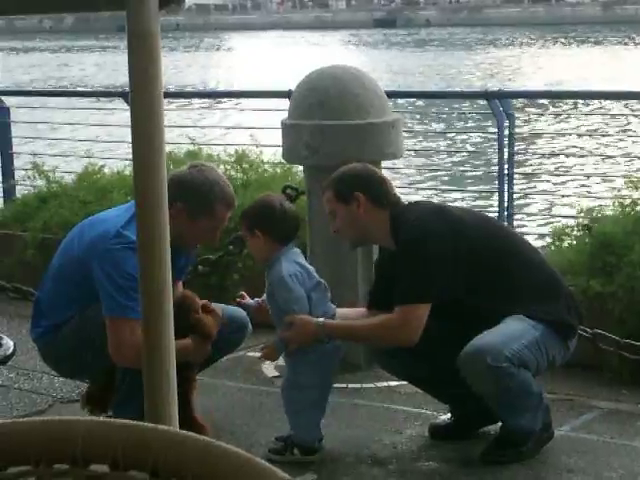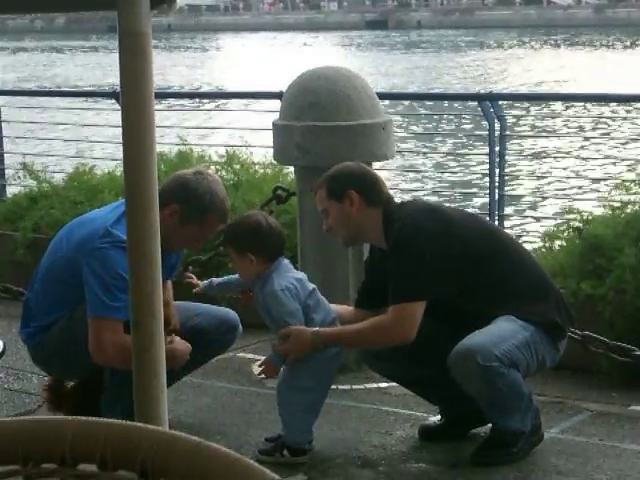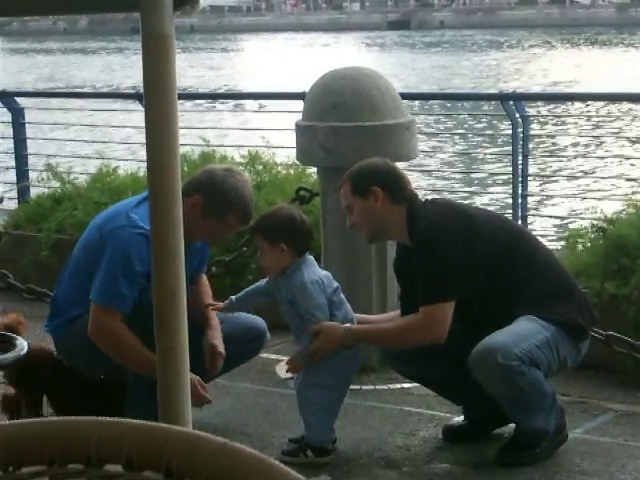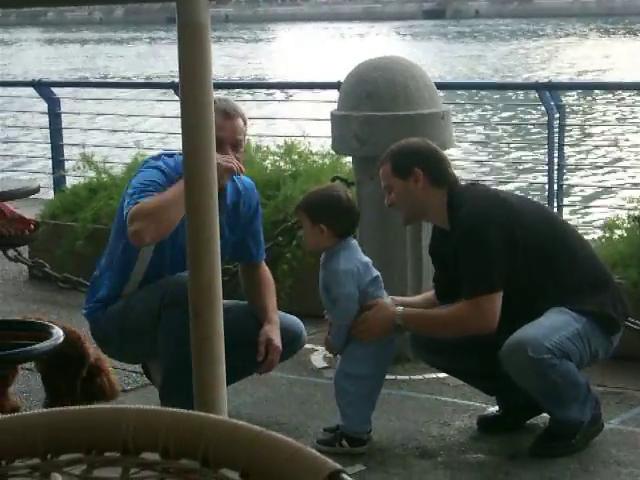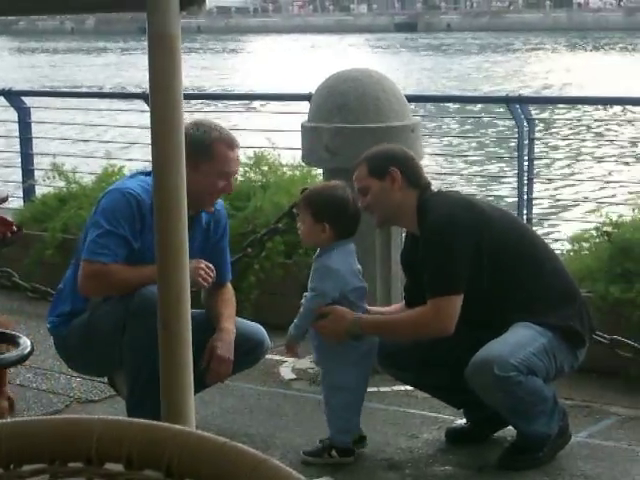
dt=1s
person 1, frame 1
left shoulder: (423, 230)
right shoulder: (397, 243)
left elbow: (406, 329)
right elbow: (376, 315)
left wrist: (321, 329)
right wrist: (309, 313)
left hip: (543, 320)
right hip: (486, 318)
left knee: (482, 357)
right knee: (387, 344)
left ankle: (530, 424)
right ankle: (474, 407)
person 1, frame 2
left shoulder: (415, 229)
right shoulder: (386, 245)
left elbow: (401, 328)
right elbow: (364, 315)
left wrist: (317, 338)
left hip: (534, 321)
right hip: (474, 321)
left knee: (473, 356)
right knee: (376, 344)
left ankle: (521, 425)
right ankle: (464, 408)
person 1, frame 3
left shoulder: (439, 228)
right shoulder: (412, 244)
left elbow: (433, 328)
right elbow: (414, 318)
left wrist: (348, 335)
right wrist: (349, 320)
left hip: (556, 321)
right hip: (496, 322)
left knee: (493, 356)
right knee: (399, 346)
left ankle: (545, 424)
right ankle: (487, 407)
person 1, frame 4
left shoulder: (480, 215)
right shoulder: (447, 229)
left elbow: (482, 317)
right elbow: (447, 300)
left wrist: (397, 318)
right wrist: (388, 304)
left hip: (587, 312)
right hip: (529, 311)
left knee: (525, 349)
right knee: (427, 339)
left ankle: (580, 414)
right ankle: (520, 398)
person 1, frame 5
left shoulder: (449, 218)
right shoulder: (419, 236)
left elbow: (441, 320)
right elbow: (419, 308)
left wrist: (356, 325)
right wrist: (361, 312)
left hip: (551, 326)
right hip: (493, 323)
left knee: (491, 367)
right knee: (394, 351)
left ankle: (548, 426)
right ankle: (487, 411)
person 2, frame 1
left shoulder: (179, 231)
right shoulder: (123, 246)
left elbow: (173, 285)
right elbow: (125, 350)
right wrist: (189, 348)
left hip: (121, 320)
left knee: (235, 324)
right ankle: (129, 419)
person 2, frame 2
left shoulder: (165, 228)
right shoulder: (111, 246)
left elbow: (163, 282)
right elbow: (105, 348)
left wrist: (169, 335)
right wrist: (171, 354)
left hip: (109, 318)
left knee: (225, 325)
left ankle: (130, 389)
right ankle: (120, 419)
person 2, frame 3
left shoulder: (195, 222)
right shoulder: (133, 232)
left elbow: (195, 279)
right elbow: (103, 329)
left wrist: (212, 328)
left hip: (146, 325)
left knee: (252, 332)
left ankle: (148, 389)
right ankle: (144, 420)
person 2, frame 4
left shoulder: (243, 191)
right shoulder: (157, 173)
left elbow: (254, 267)
right elbow: (140, 232)
left wrist: (271, 323)
left hip: (185, 315)
right hip: (118, 317)
left knee: (290, 333)
right knee: (188, 286)
left ankle: (191, 380)
right ankle: (178, 409)
person 2, frame 5
left shoulder: (214, 213)
right shoulder: (129, 198)
left elbow: (219, 286)
right elbow: (90, 280)
left wrist: (225, 333)
left hip: (148, 328)
right hip: (82, 332)
left knee: (254, 341)
right knee: (152, 299)
left ankle: (155, 393)
right ankle: (145, 422)
person 3, frame 1
left shoulder: (284, 273)
right shoulder: (287, 260)
left wrist: (278, 346)
right wrist: (254, 304)
left hip: (314, 345)
right hip: (316, 342)
left knee: (299, 391)
right knee: (299, 391)
left ankle: (306, 445)
right ankle: (306, 435)
person 3, frame 2
left shoulder: (278, 289)
right shoulder: (270, 272)
right elbow: (240, 281)
left wrist: (275, 360)
right wrist: (208, 286)
left hip: (319, 347)
left knee: (294, 392)
right knee: (291, 391)
left ankle: (296, 446)
right ankle: (296, 435)
person 3, frame 3
left shoulder: (305, 282)
right shoulder: (285, 274)
left elbow: (319, 324)
right elbow: (262, 289)
left wrist: (301, 356)
right wrist: (229, 304)
left hip: (337, 348)
left knee: (313, 391)
right knee: (307, 388)
left ankle: (319, 446)
right ankle: (320, 435)
person 3, frame 4
left shoulder: (342, 267)
right shoulder: (341, 252)
left elbow: (348, 309)
left wrist: (335, 341)
right wrist: (332, 329)
left knee: (350, 381)
right knee: (354, 381)
left ankle: (354, 436)
right ankle: (356, 425)
person 3, frame 5
left shoulder: (331, 265)
right shoulder: (340, 253)
left elbow: (315, 304)
left wrist: (294, 334)
right wrist: (303, 322)
left hip: (346, 344)
right hip: (353, 341)
left knee: (340, 391)
right knee: (342, 391)
left ankle: (340, 446)
right ankle: (350, 433)
